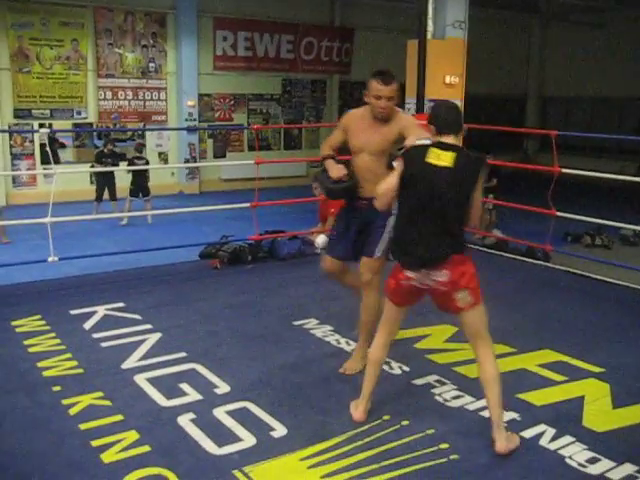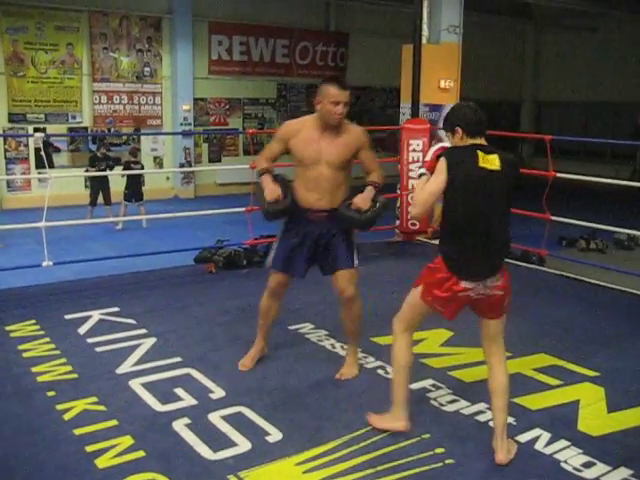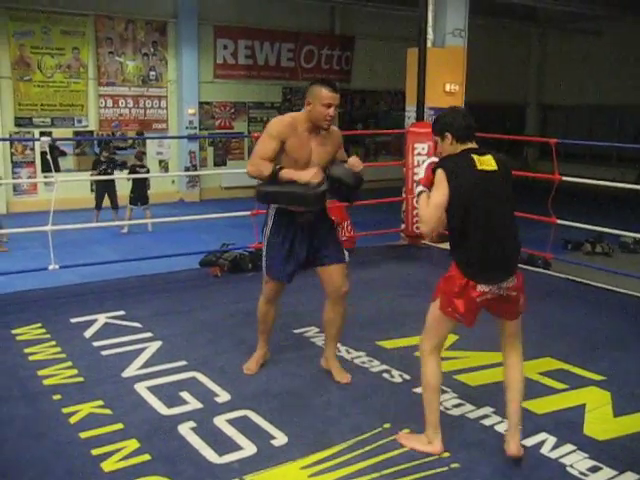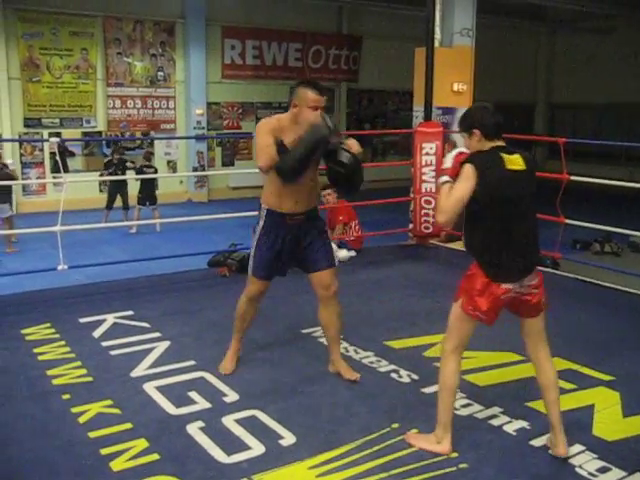
dt=0.3s
person 1, frame 1
left shoulder: (411, 156)
right shoulder: (474, 165)
left elbow: (381, 203)
right elbow: (474, 222)
left hip: (409, 262)
right hip: (450, 265)
left knee: (385, 332)
right knee: (483, 344)
left ankle: (362, 403)
right ankle: (499, 434)
person 1, frame 2
left shoulder: (451, 159)
right shoulder: (509, 165)
left elbow: (416, 209)
left wrist: (427, 173)
left hip: (453, 269)
right hip: (493, 272)
left knee: (401, 328)
right knee: (495, 353)
left ankle: (399, 414)
right ankle: (500, 442)
person 1, frame 3
left shoulder: (448, 168)
right shoulder: (501, 166)
left elbow: (428, 227)
left wrist: (424, 187)
left hip: (468, 275)
right hip: (508, 274)
left knee: (430, 349)
right knee: (513, 350)
left ankle: (432, 437)
right ankle: (513, 436)
person 1, frame 4
left shoulder: (476, 164)
right shoulder: (525, 163)
left elbow: (444, 217)
left wrist: (447, 176)
left hip: (489, 275)
right hip: (527, 273)
left knee: (451, 350)
right knee: (540, 351)
left ankle: (441, 436)
right ankle: (558, 438)
person 2, frame 1
left shoulder: (405, 124)
right shoulder: (351, 118)
right elbow: (327, 148)
right wrist: (331, 164)
left hip: (384, 209)
right hip: (354, 205)
left knee: (368, 278)
right knee: (330, 267)
left ankle: (362, 349)
right ankle: (374, 309)
person 2, frame 2
left shoulder: (356, 135)
right shoulder: (292, 129)
left elbow: (375, 172)
right elbow: (261, 160)
left wrist: (368, 193)
right wrist: (267, 181)
left hip: (335, 221)
right hip: (299, 220)
left knee: (348, 292)
right knee: (275, 286)
left ankle: (352, 353)
right ankle: (259, 346)
person 2, frame 3
left shoulder: (334, 135)
right shoulder: (282, 126)
left elbow: (339, 164)
right elbow: (255, 167)
left wrist: (351, 164)
right wrist: (296, 174)
left hip: (318, 218)
right hip: (284, 218)
left knee: (338, 289)
right knee: (271, 291)
left ankle: (330, 356)
right ankle: (262, 349)
person 2, frame 4
left shoulder: (322, 130)
right shoulder: (270, 126)
left elbow: (341, 167)
right elbow: (265, 163)
left wrist: (349, 151)
right wrist: (299, 133)
left hip: (309, 221)
right hip: (274, 222)
left knee: (328, 290)
right knee: (254, 291)
left ankle: (336, 359)
right ankle: (235, 348)
